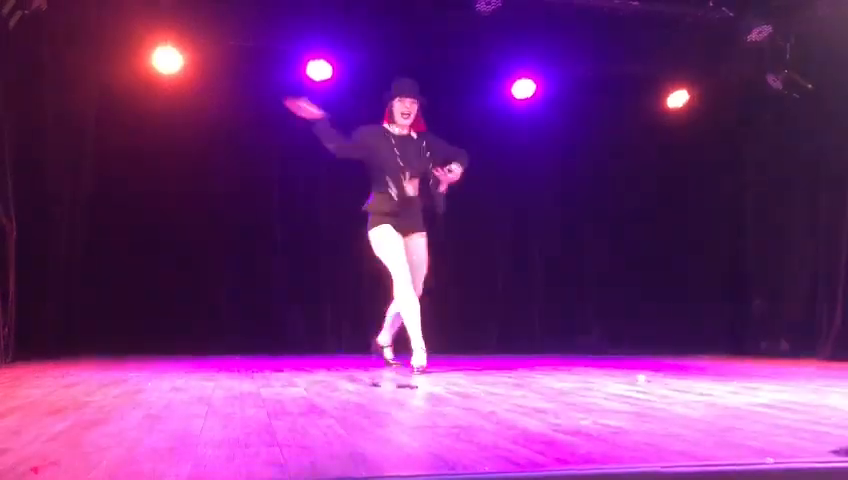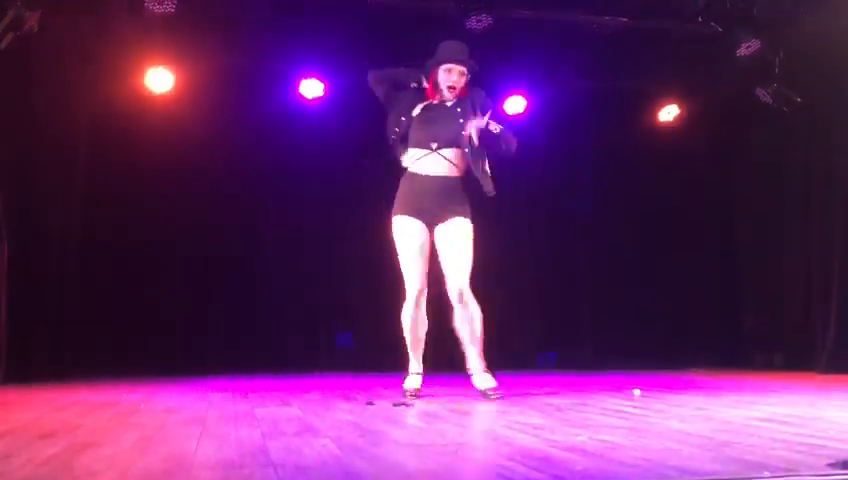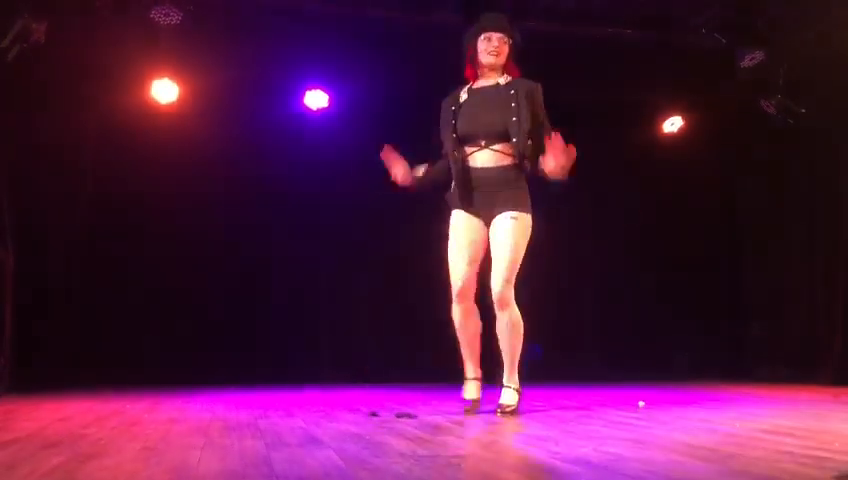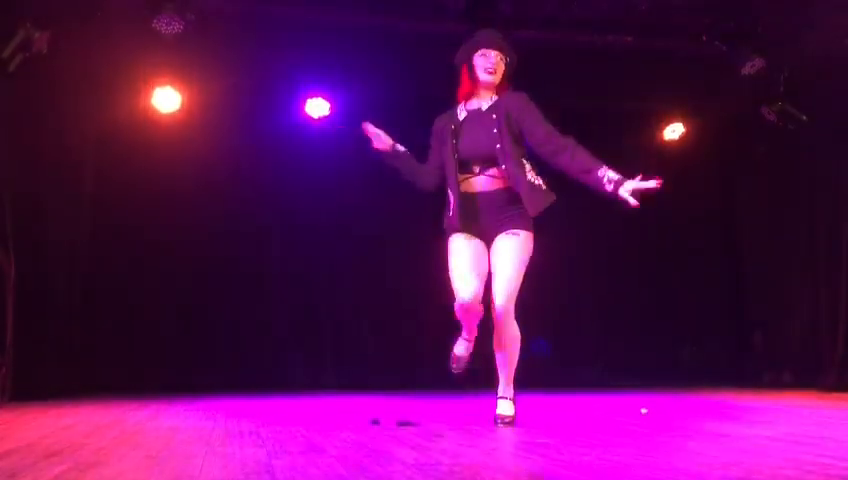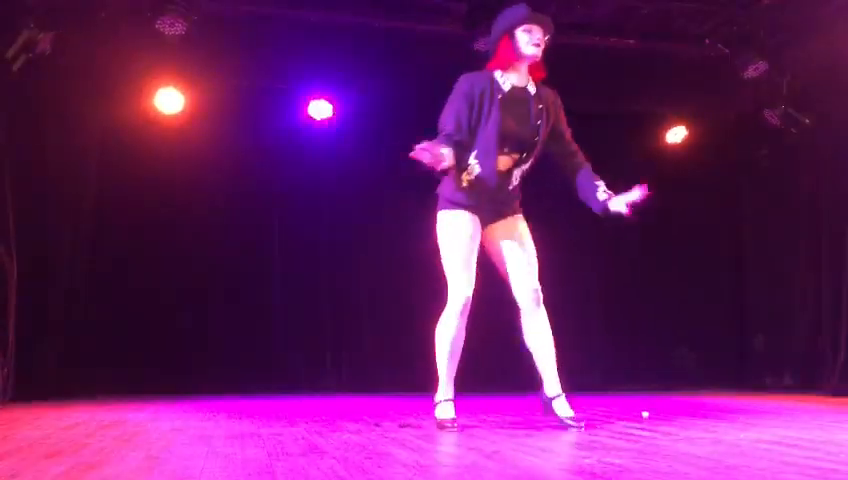
dt=1s
person 1, frame 1
left shoulder: (423, 140)
right shoulder: (373, 134)
left elbow: (458, 157)
right elbow: (339, 144)
left wrist: (453, 170)
right wrist: (319, 118)
left hip: (413, 220)
right hip: (384, 219)
left knee: (413, 290)
right knee: (402, 279)
left ankle: (383, 339)
right ankle: (418, 351)
person 1, frame 2
left shoulder: (473, 104)
right shoulder: (413, 104)
left elbow: (507, 146)
right elbow: (376, 79)
left wrist: (486, 128)
right wrist: (418, 80)
left hip: (452, 205)
right hip: (411, 203)
left knee: (459, 289)
right knee: (415, 290)
left ankle: (477, 366)
right ankle: (414, 369)
person 1, frame 3
left shoulder: (526, 92)
right shoulder: (456, 100)
left elbow: (540, 149)
right elbow: (451, 161)
left wrist: (551, 165)
right wrist: (413, 176)
left hip: (510, 197)
right hip: (467, 201)
left knee: (501, 293)
right knee: (461, 291)
left ankle: (510, 385)
right ankle: (473, 377)
person 1, frame 4
left shoulder: (514, 106)
right shoulder: (447, 123)
left elbow: (559, 149)
right elbow: (429, 180)
left wrist: (613, 182)
right wrist: (392, 149)
left hip: (511, 220)
right hip: (466, 222)
left knee: (502, 307)
right knee: (466, 299)
left ankle: (506, 394)
right ankle: (466, 337)
person 1, frame 5
left shoulder: (546, 100)
right shoulder: (474, 84)
left elbow: (570, 159)
right elbow: (445, 138)
left wrist: (604, 199)
right wrist: (443, 156)
left hip: (503, 206)
right hip: (461, 201)
left knee: (530, 294)
right knee: (462, 295)
left ankle: (554, 394)
right ankle: (445, 395)
